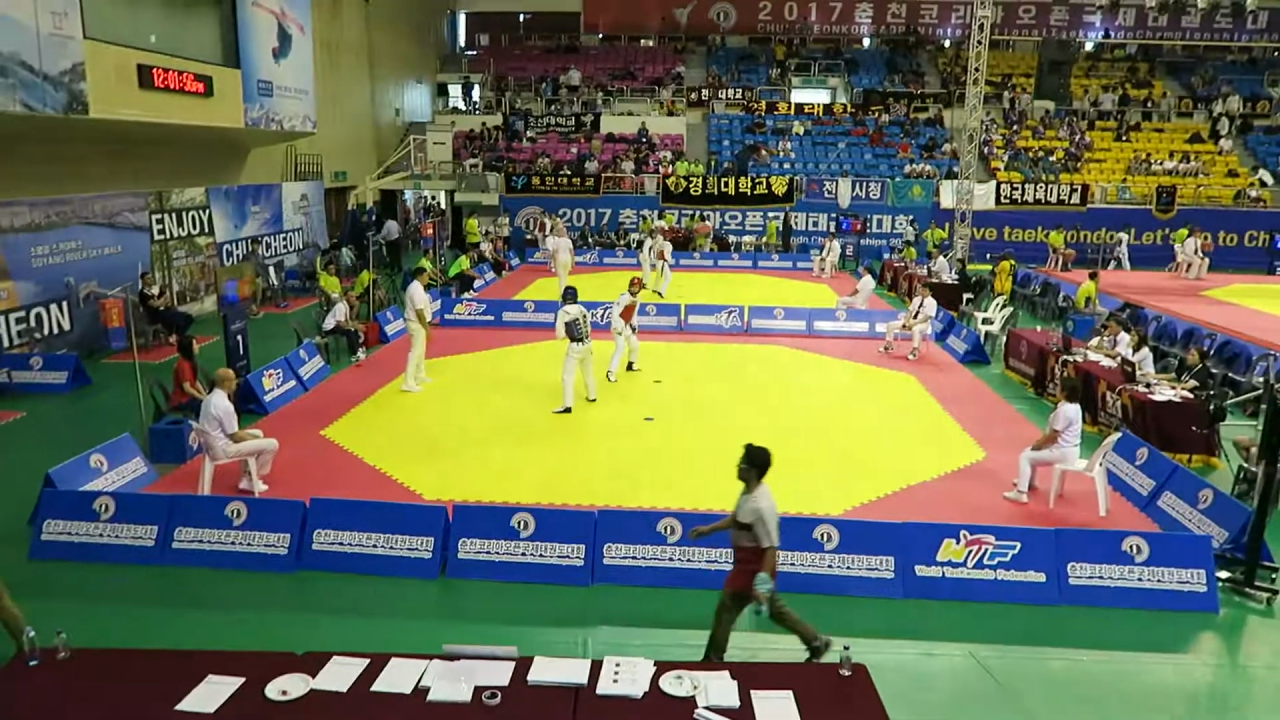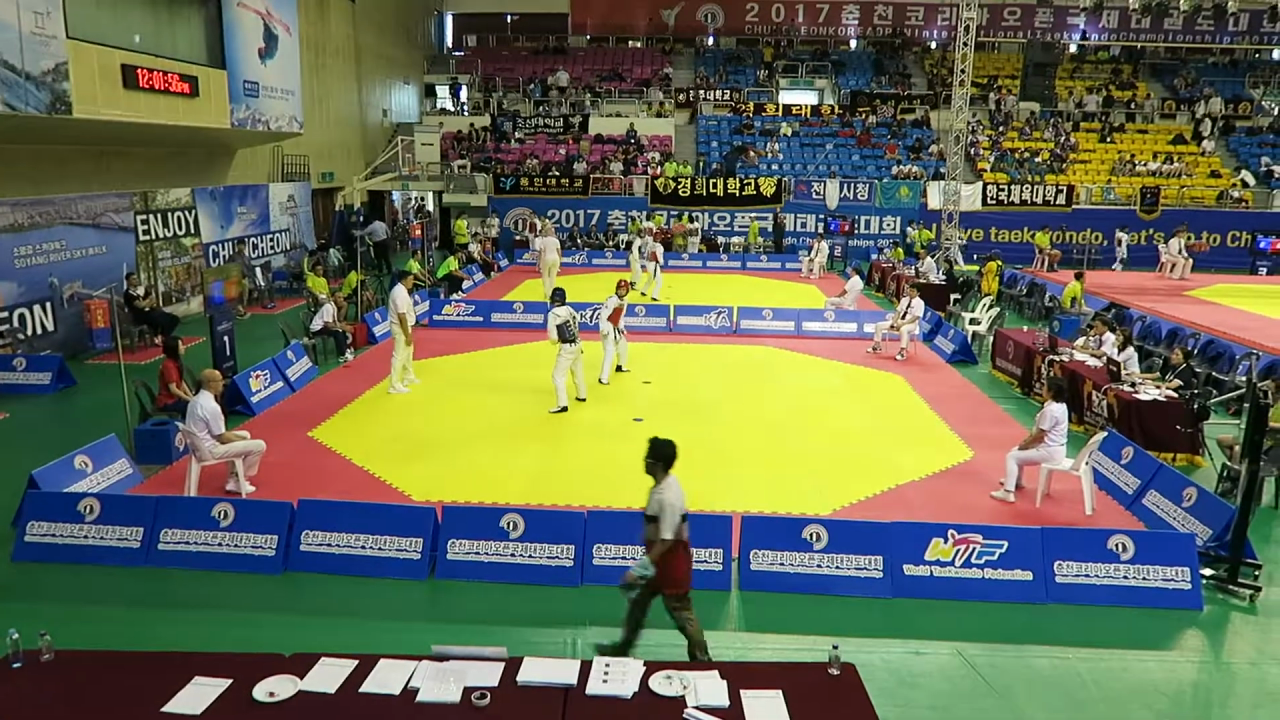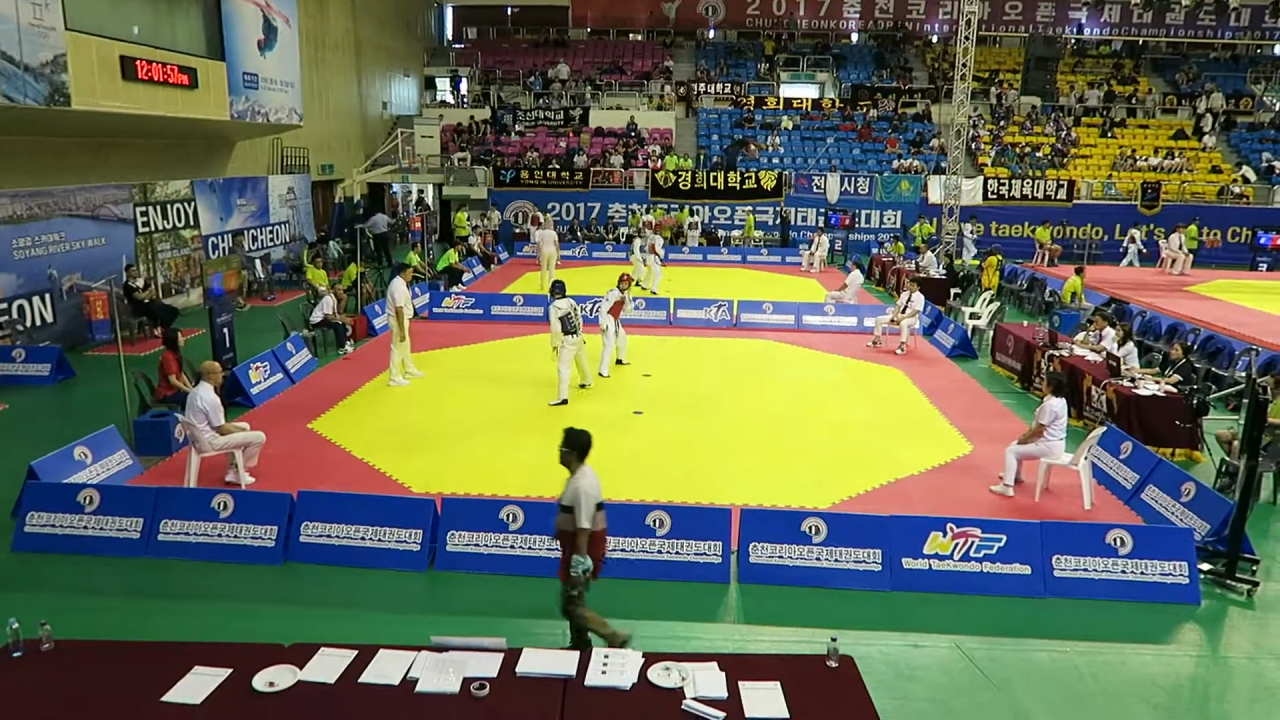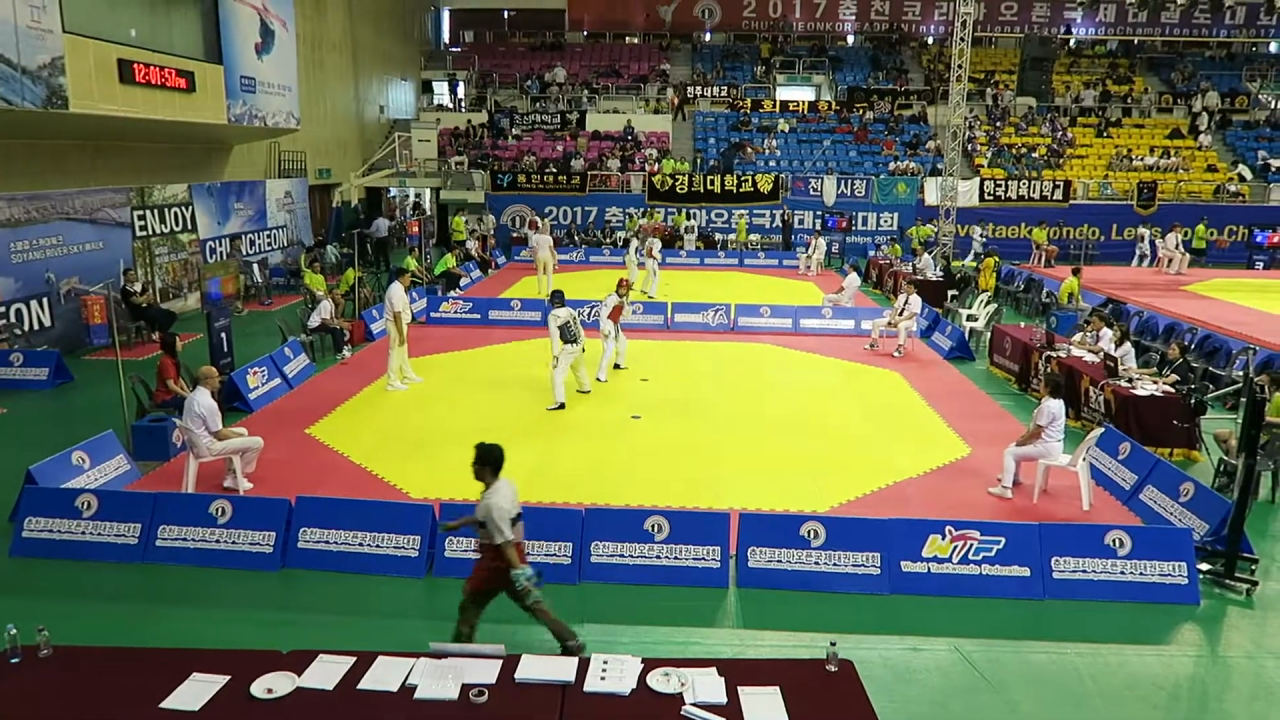
dt=0.3s
person 1, frame 1
left shoulder: (761, 505)
right shoulder: (750, 492)
left elbow: (770, 547)
right elbow: (736, 518)
left wrist: (762, 581)
right wrist: (709, 529)
left hip: (754, 567)
right hip: (748, 562)
left knee: (725, 610)
right knee: (776, 610)
left ankle: (712, 660)
right ankle: (817, 643)
person 1, frame 2
left shoulder: (667, 497)
right shoulder: (666, 484)
left elbow: (666, 540)
left wrist: (642, 567)
left hip: (670, 560)
right hip: (662, 557)
left knee: (681, 612)
right knee: (637, 601)
left ankle: (701, 659)
right ankle: (623, 648)
person 1, frame 3
left shoulder: (580, 485)
right shoulder: (583, 476)
left elbow: (583, 529)
left wrist: (579, 562)
left hip: (586, 549)
right hip: (588, 547)
left knee: (572, 605)
right knee: (573, 600)
left ankle: (616, 638)
right ankle: (579, 646)
person 1, frame 4
left shoulder: (493, 502)
right shoulder: (503, 485)
left elbow: (505, 543)
left wrist: (519, 573)
right wrist: (458, 524)
left hip: (497, 562)
right hip: (510, 558)
left knee: (469, 607)
right knee: (532, 604)
right ankle: (571, 643)
